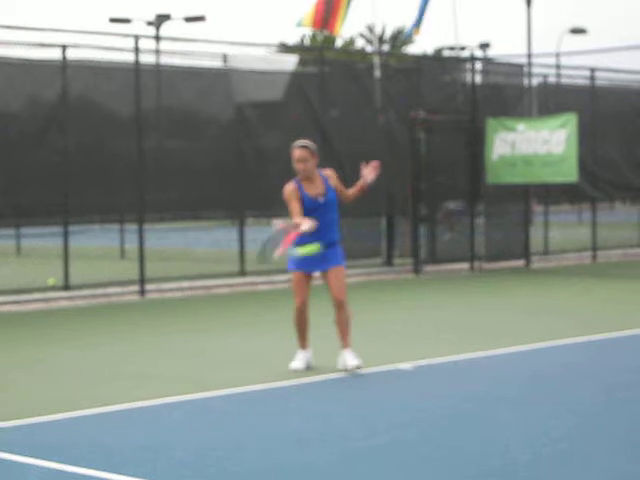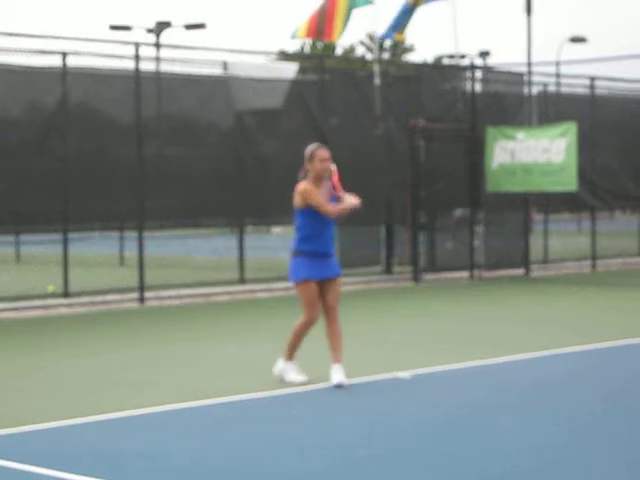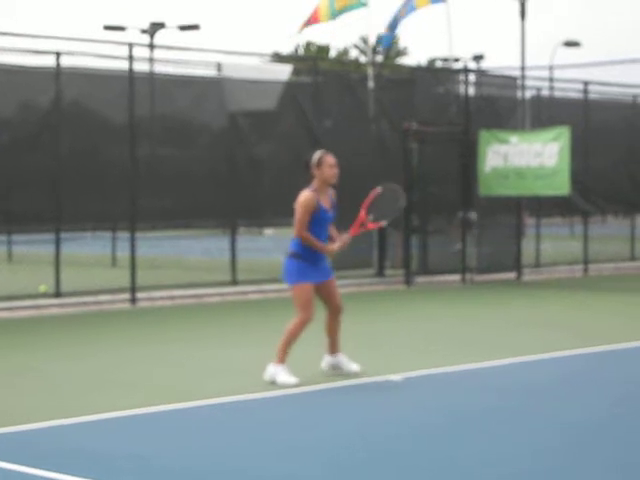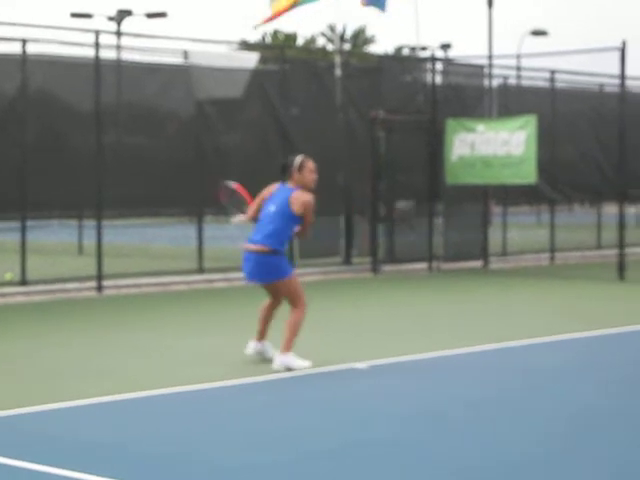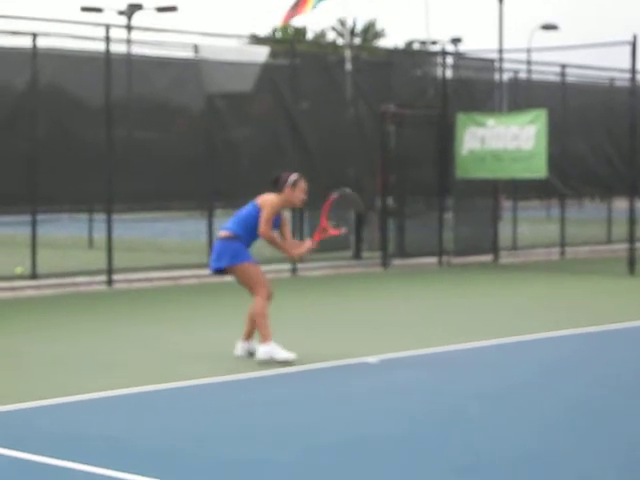
dt=0.5s
person 1, frame 1
left shoulder: (329, 175)
right shoulder: (291, 189)
left elbow: (346, 197)
right elbow: (297, 218)
left wrist: (365, 182)
right wrist: (304, 222)
left hip: (331, 249)
right hip: (304, 252)
left knee: (339, 299)
right knee: (300, 305)
left ankle: (346, 353)
right ankle: (304, 352)
person 1, frame 2
left shoulder: (328, 186)
right shoulder: (304, 188)
right elbow: (331, 212)
left wrist: (346, 202)
right wrist: (352, 203)
left hip: (327, 259)
right hip: (306, 260)
left knee: (332, 312)
right knee: (311, 316)
left ankle: (336, 368)
right ankle: (285, 362)
person 1, frame 3
left shoulder: (331, 194)
right shoulder: (307, 197)
right elbow: (299, 233)
left wrist: (338, 238)
right wrist: (326, 248)
left hip: (319, 262)
right hip: (301, 263)
left knee: (336, 308)
right knee: (305, 316)
left ankle: (333, 357)
right ankle: (276, 367)
person 1, frame 4
left shoulder: (274, 188)
right shoulder: (306, 199)
left elbow: (251, 214)
right elbow: (303, 231)
left hip: (251, 255)
right hip: (269, 258)
left knee: (276, 297)
right knee: (299, 304)
left ankle: (259, 343)
right ankle: (285, 356)
person 1, frame 5
left shoulder: (281, 216)
right shoulder: (272, 200)
left elbow: (288, 243)
right elbow: (263, 232)
left wrist: (303, 246)
right wrist: (290, 251)
left hip: (233, 248)
right hip: (230, 245)
left knee: (265, 293)
right knee: (261, 293)
left ankle: (246, 342)
right ankle: (267, 345)
